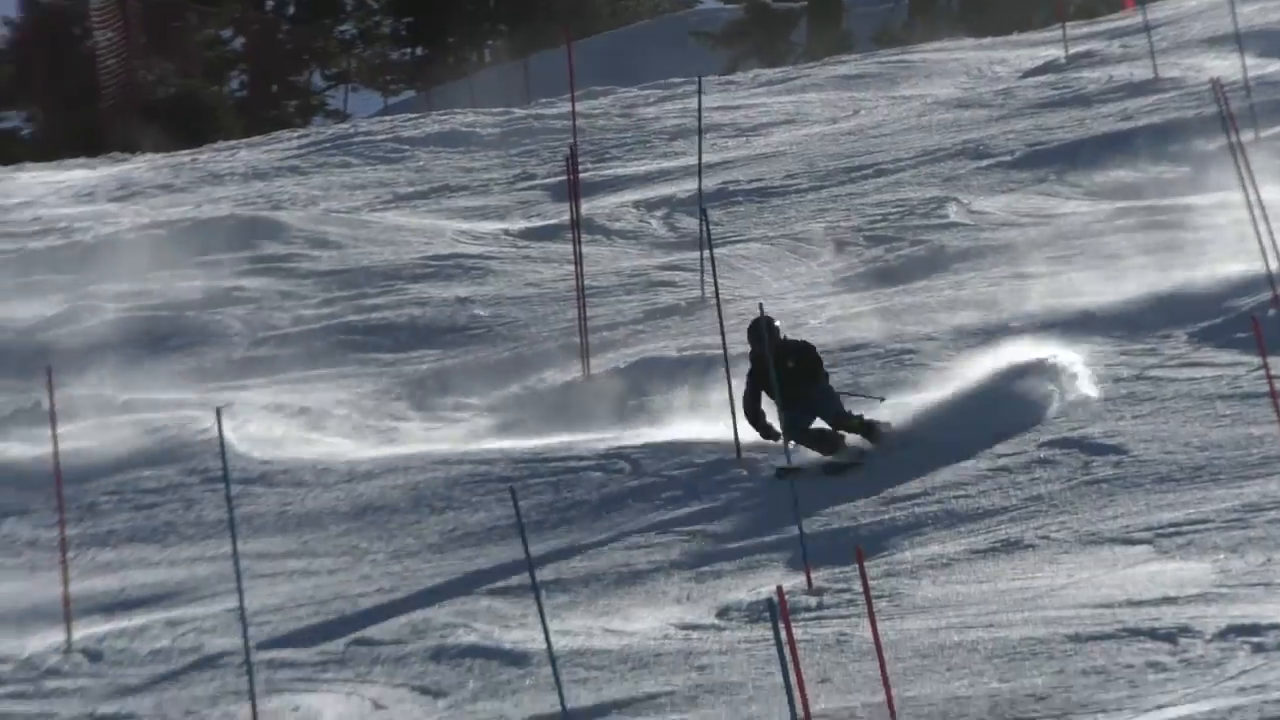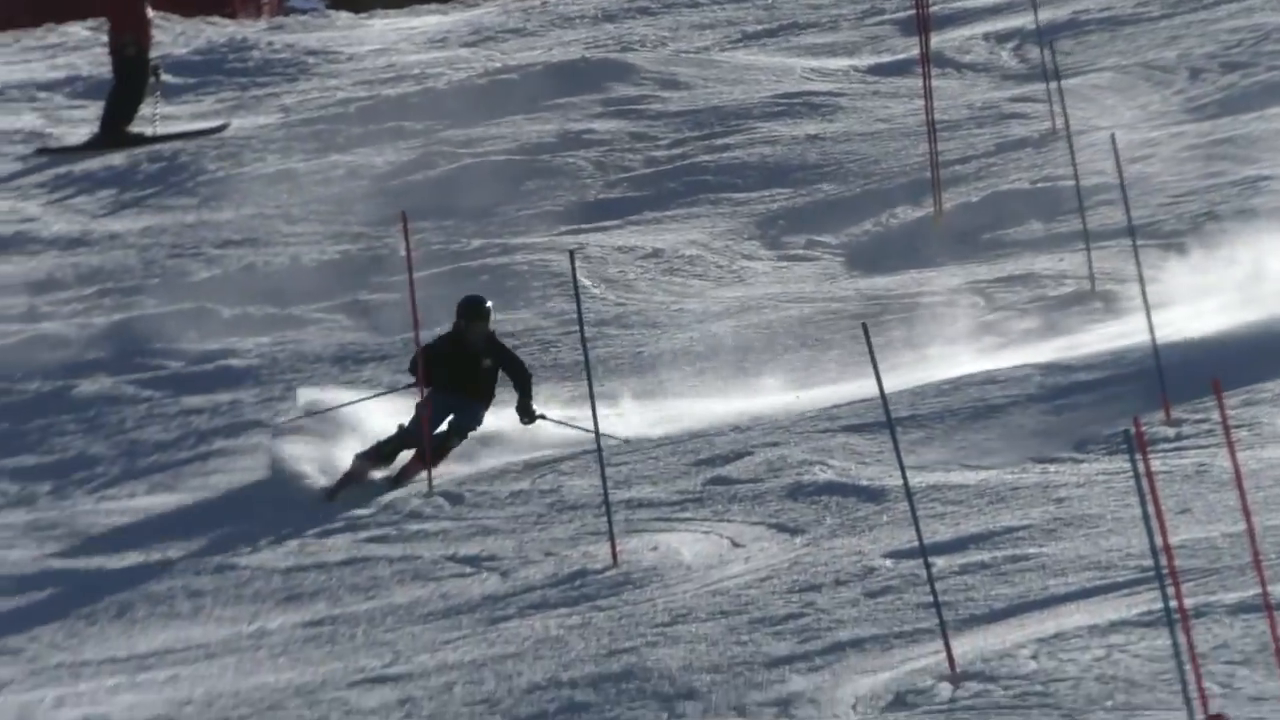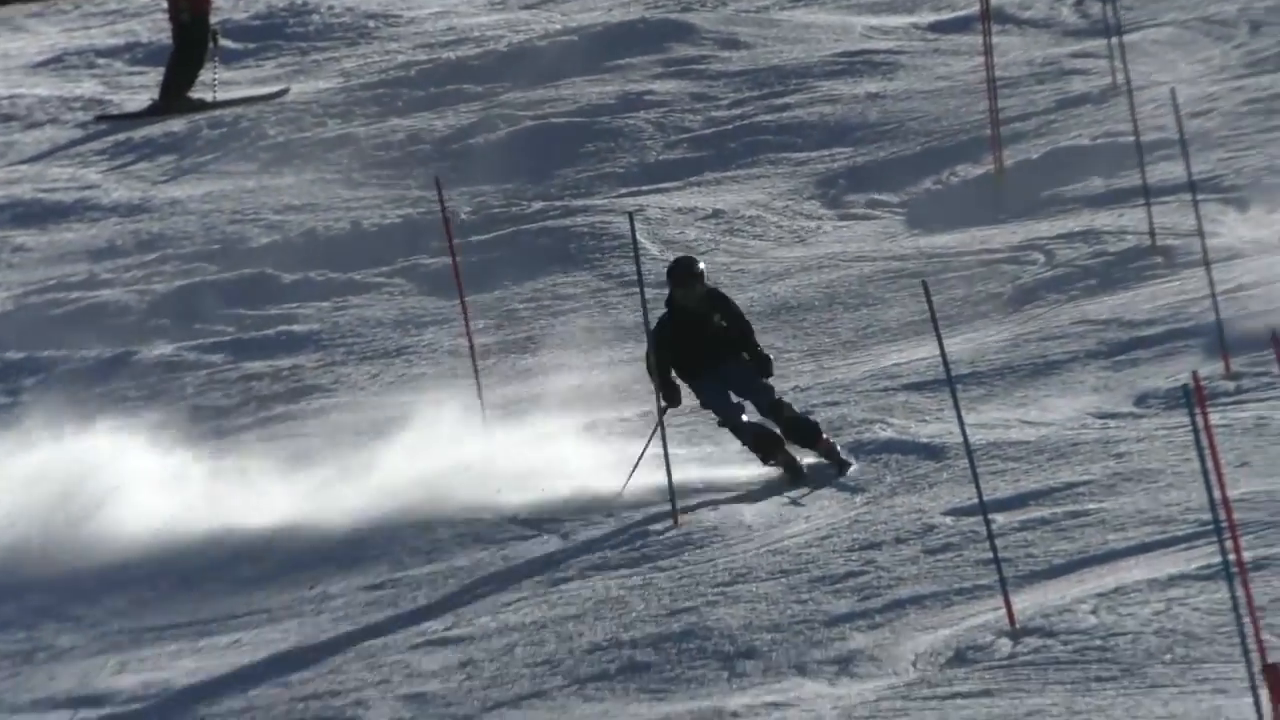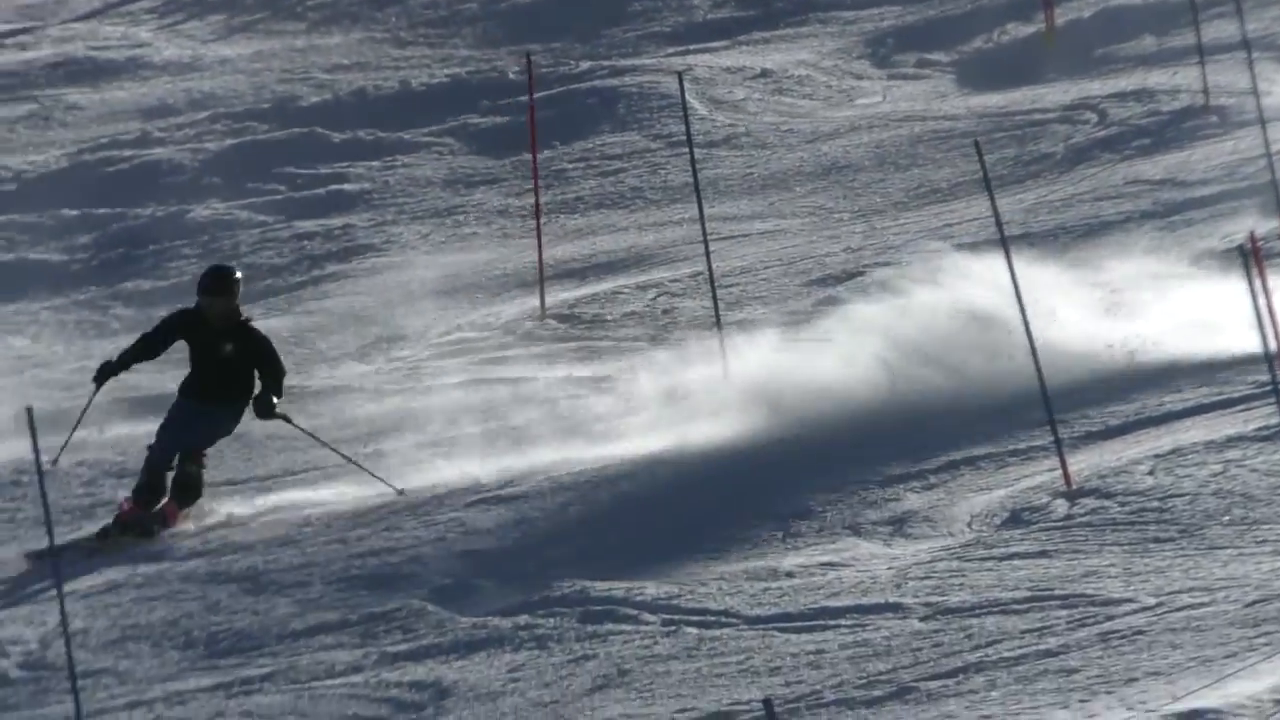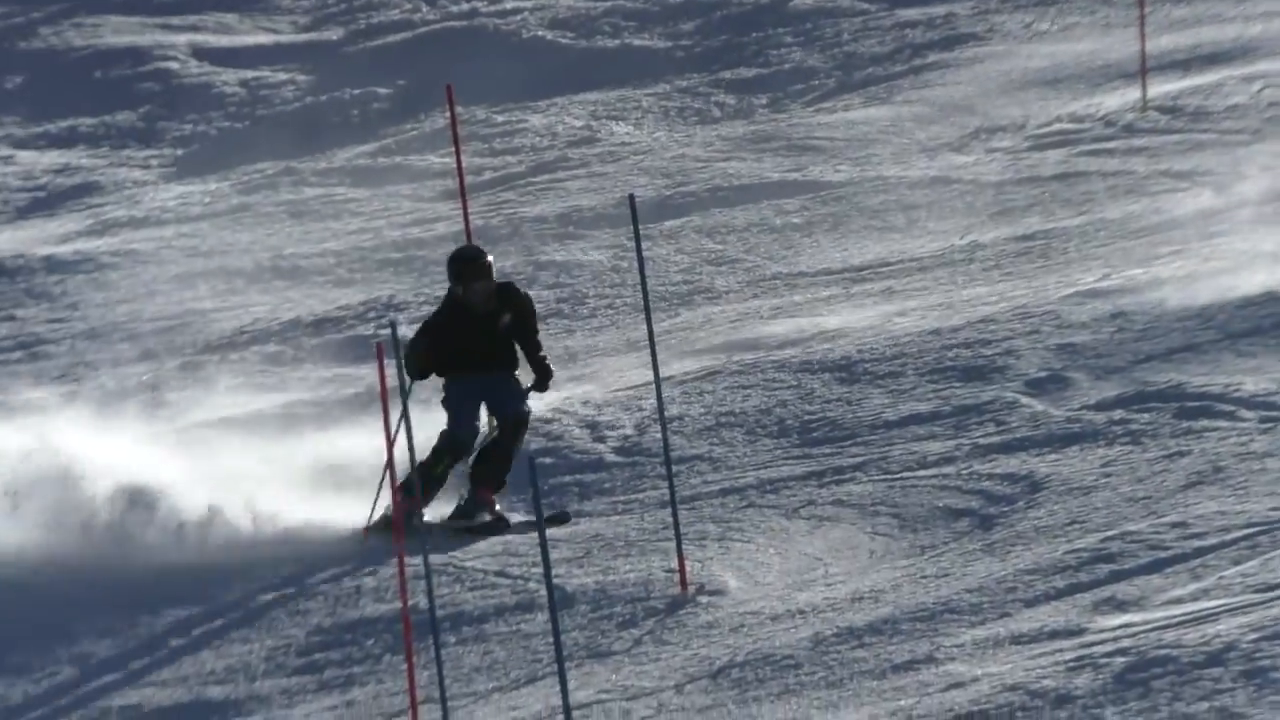
dt=1s
person 1, frame 1
left shoulder: (792, 349)
right shoulder: (758, 371)
left elbow: (815, 364)
right elbow: (751, 404)
right wrist: (763, 426)
left hip: (816, 391)
right hip: (794, 406)
left knee: (840, 419)
right knee: (792, 428)
left ankle: (872, 431)
right ankle: (835, 445)
person 1, frame 2
left shoulder: (494, 348)
right shoulder: (449, 343)
left elbow: (520, 372)
right elbow: (421, 360)
left wrist: (525, 402)
right wrist: (425, 376)
left hip: (474, 401)
right hip: (444, 394)
left knee: (458, 429)
right knee: (413, 434)
left ankle: (413, 468)
right ankle: (361, 467)
person 1, frame 3
left shoulder: (714, 300)
right shoulder: (670, 325)
left elbow: (739, 325)
right elbow: (657, 360)
left wrist: (757, 353)
right wrist: (667, 389)
left hip: (732, 363)
right hip: (704, 377)
left knee: (770, 405)
right knee: (734, 418)
left ankle: (820, 444)
right ankle: (780, 456)
person 1, frame 4
left shoulder: (245, 335)
right shoulder: (189, 321)
left elbow: (273, 368)
right elbow: (152, 340)
left wrist: (269, 396)
right wrist: (117, 365)
left hip: (226, 406)
right hip: (193, 398)
left knee: (190, 450)
right knee: (161, 453)
left ankle: (173, 508)
right ankle: (140, 508)
person 1, frame 5
left shoulder: (507, 296)
right shoulder: (448, 316)
left elbow: (526, 327)
right elbow: (418, 353)
left wrist: (539, 361)
right wrist: (419, 370)
left hip: (501, 375)
right hip: (464, 378)
left knee: (516, 420)
right knee: (462, 437)
left ankle: (480, 495)
right ankle: (407, 502)
